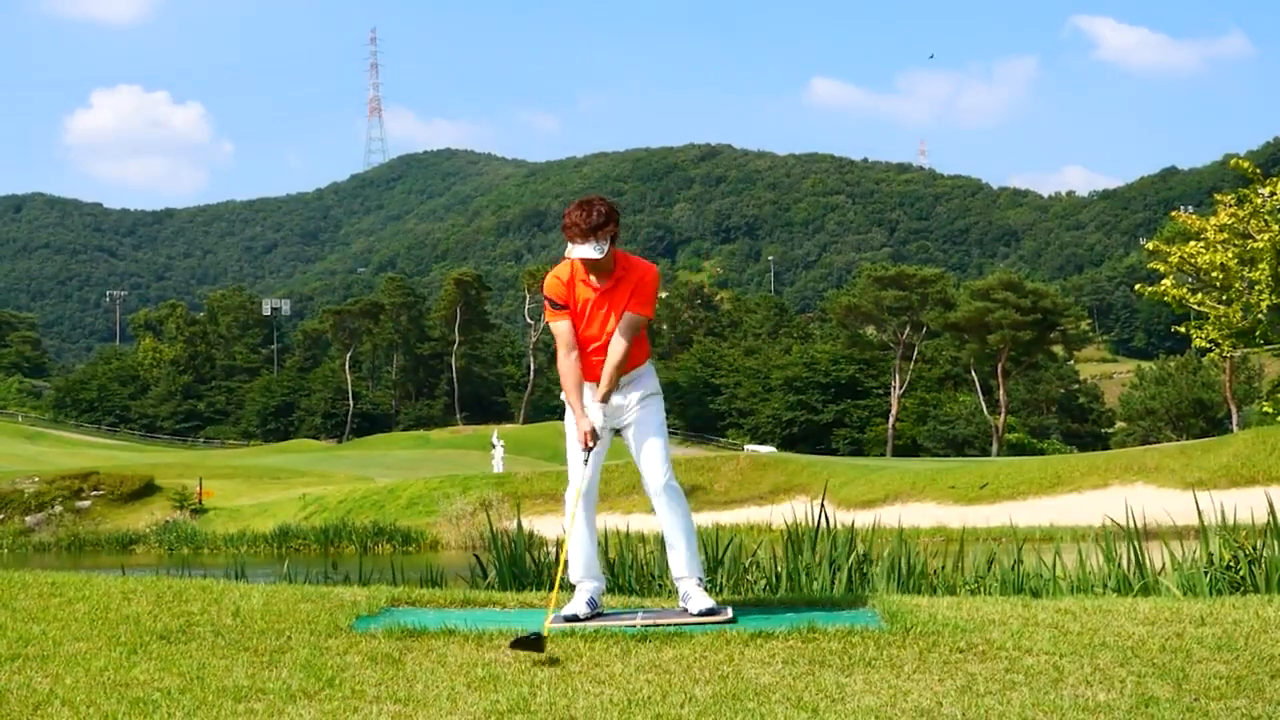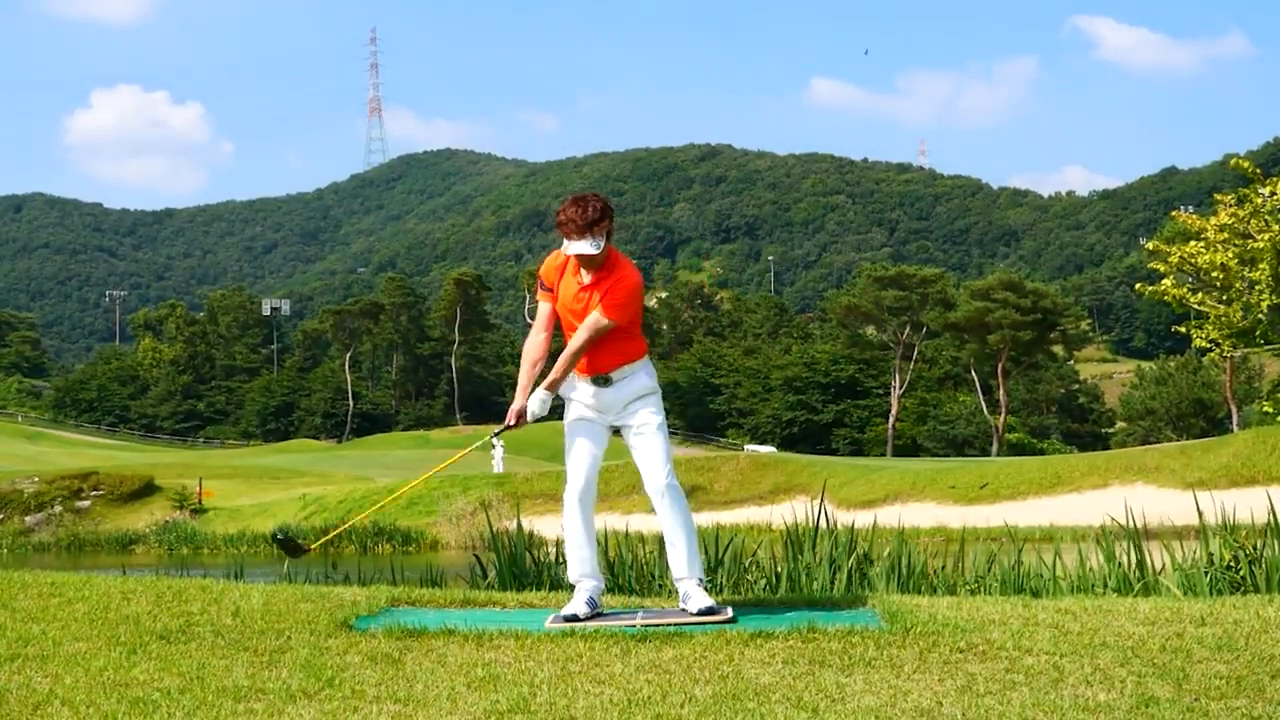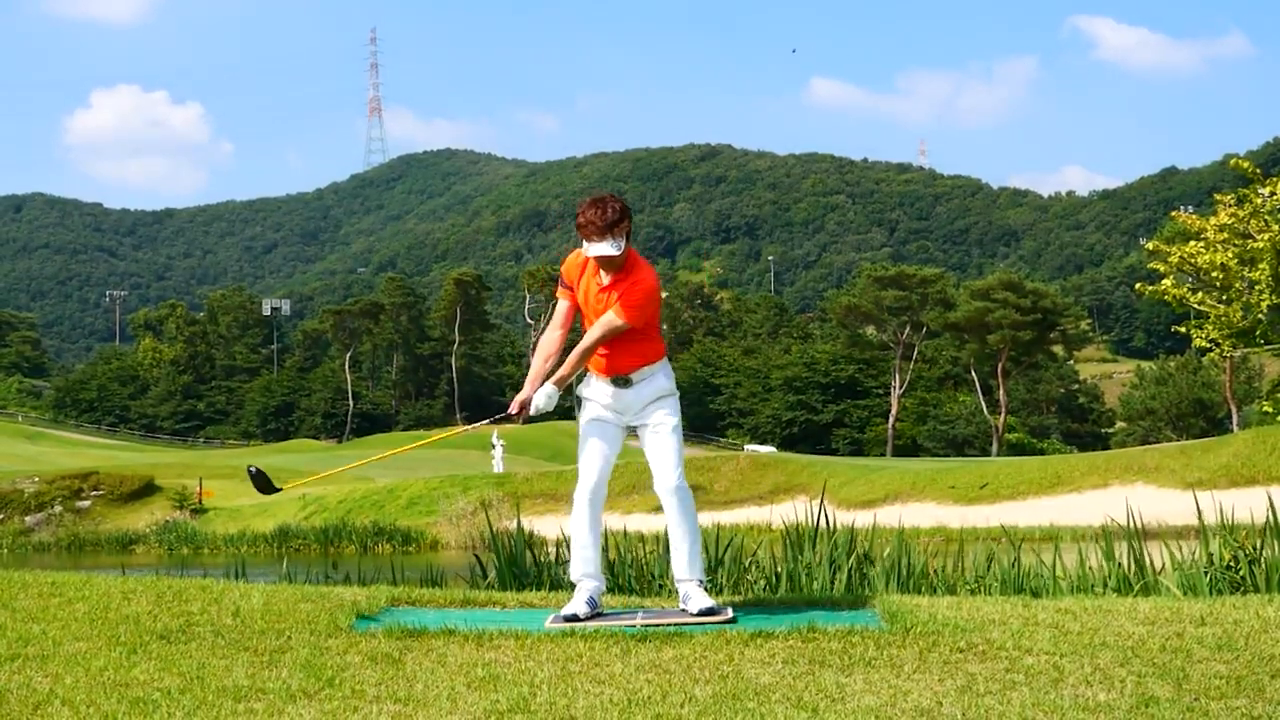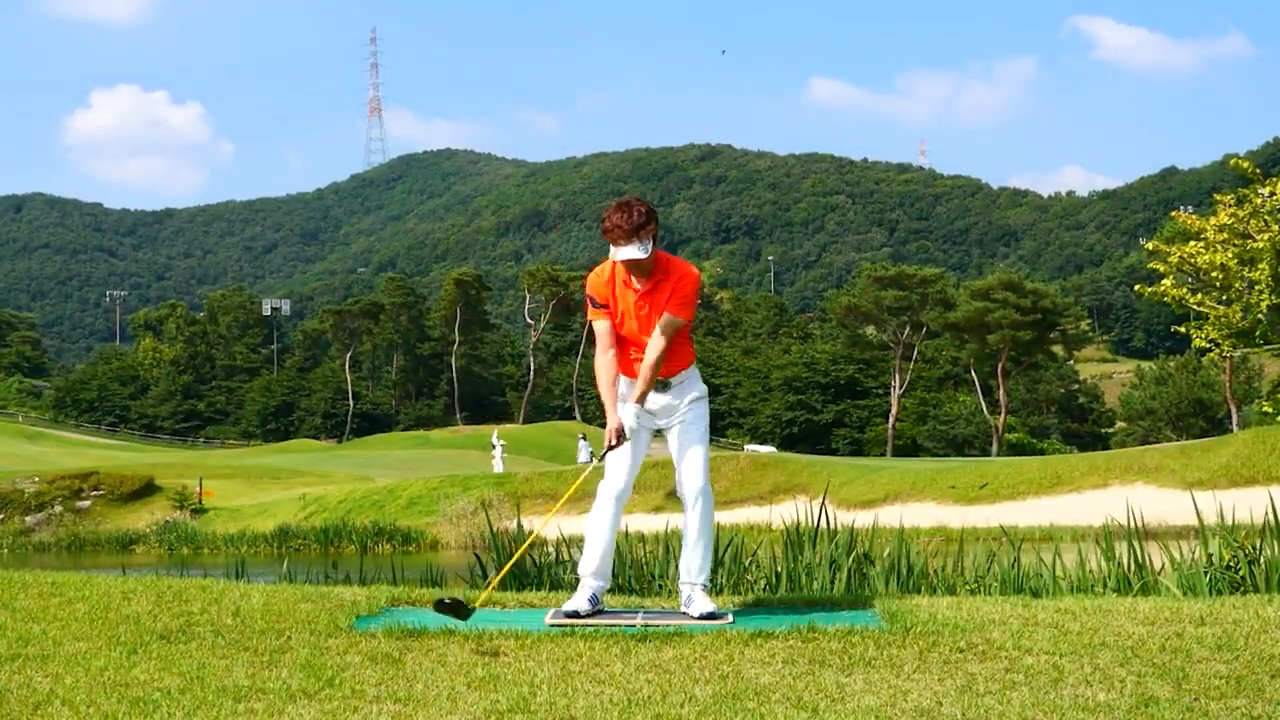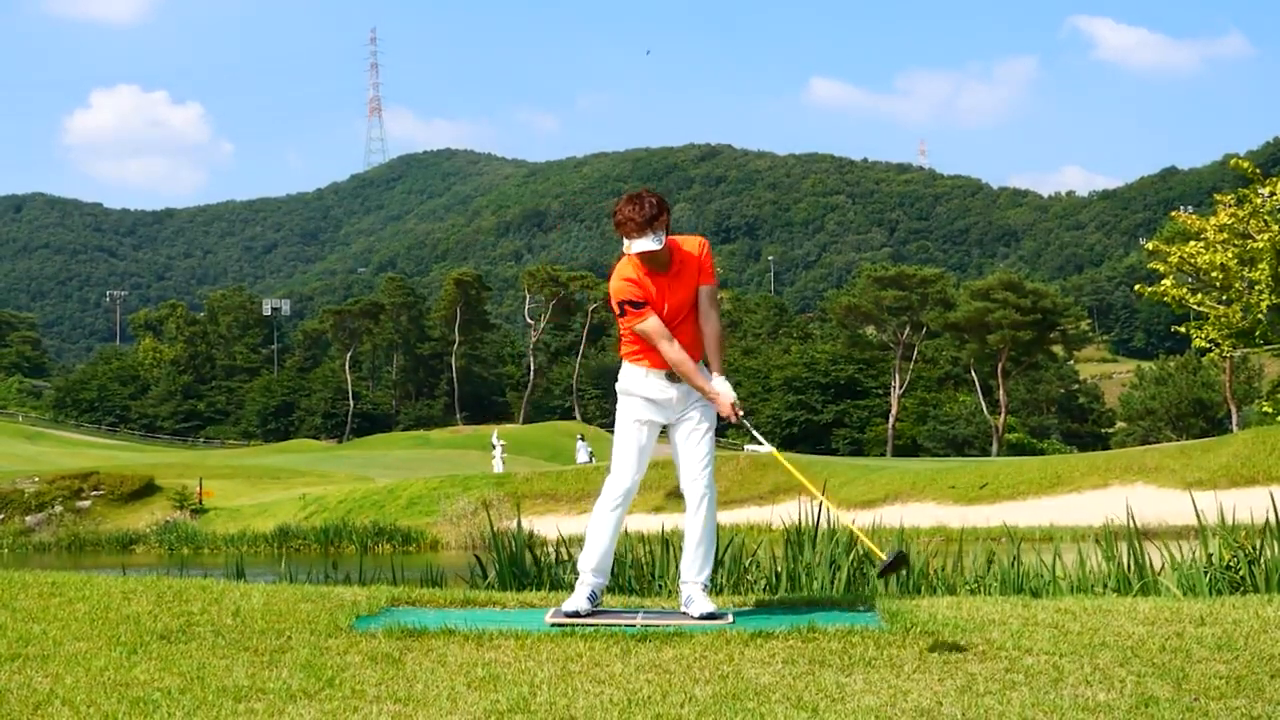
dt=0.3s
person 1, frame 1
left shoulder: (644, 274)
right shoulder: (558, 281)
left elbow: (622, 342)
right elbow: (568, 353)
left wrist: (603, 404)
right wrist: (580, 414)
left hip: (636, 385)
right hip: (583, 389)
left knee: (661, 482)
right knee: (580, 489)
left ankle: (689, 584)
right ankle: (587, 588)
person 1, frame 2
left shoulder: (628, 279)
right shoulder: (554, 267)
left elbow: (582, 338)
right elbow: (541, 332)
left wrist: (546, 391)
right wrist: (521, 395)
left hip: (632, 383)
right hip: (580, 388)
left knee: (661, 481)
right knee: (578, 489)
left ankle: (689, 583)
right ankle: (587, 588)
person 1, frame 3
left shoulder: (644, 281)
right shoulder: (574, 266)
left elbow: (594, 339)
right elbow: (557, 330)
left wrist: (554, 386)
right wrist: (529, 388)
left hip: (651, 386)
right hip: (600, 388)
left knee: (671, 484)
right knee: (588, 488)
left ankle: (690, 585)
right ankle: (588, 589)
person 1, frame 4
left shoulder: (685, 276)
right shoulder: (600, 280)
left elbow: (659, 345)
right elbow: (608, 351)
left wrist: (637, 404)
right wrist: (612, 412)
left hip: (682, 388)
right hip: (628, 390)
left knee: (696, 488)
right knee: (613, 488)
left ankle: (693, 588)
right ankle: (592, 586)
person 1, frame 5
left shoulder: (696, 250)
right shoulder: (624, 282)
left elbow: (708, 317)
right elbow: (666, 346)
left wrist: (720, 380)
right wrist: (713, 392)
left hip: (693, 384)
right hip: (642, 385)
left knee: (700, 488)
right knee: (621, 486)
left ankle: (693, 588)
right ankle: (589, 584)
